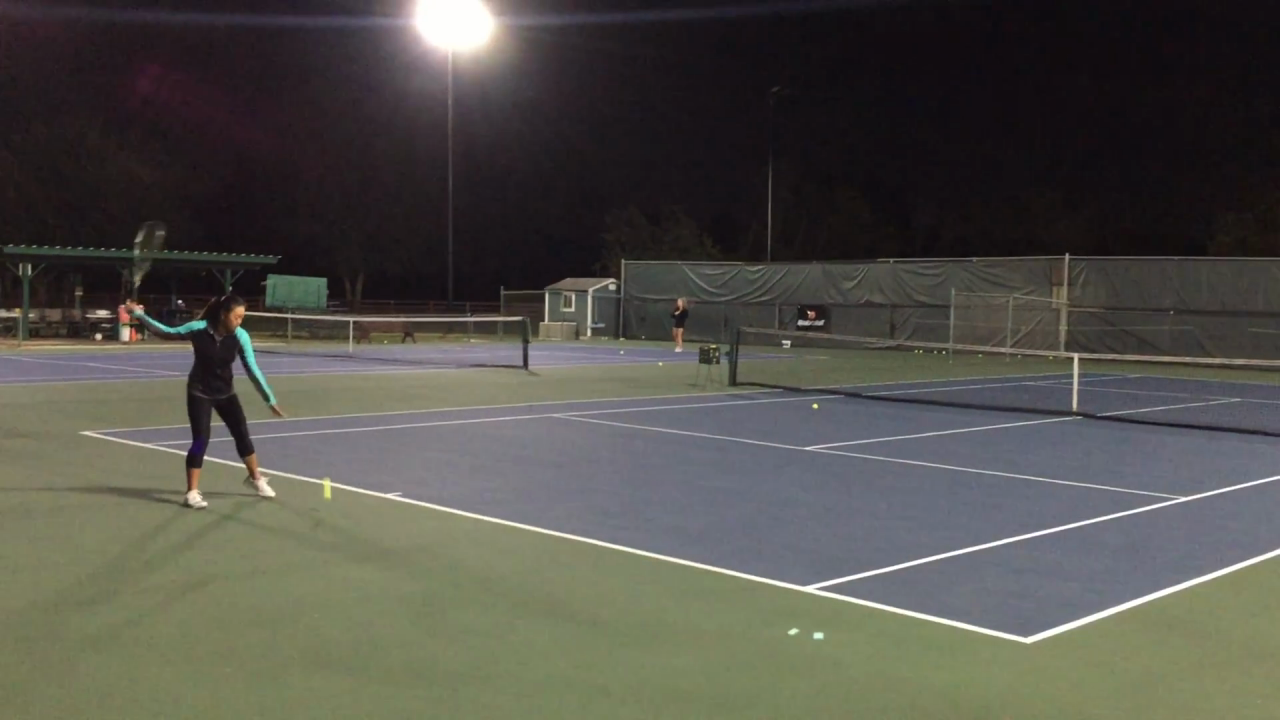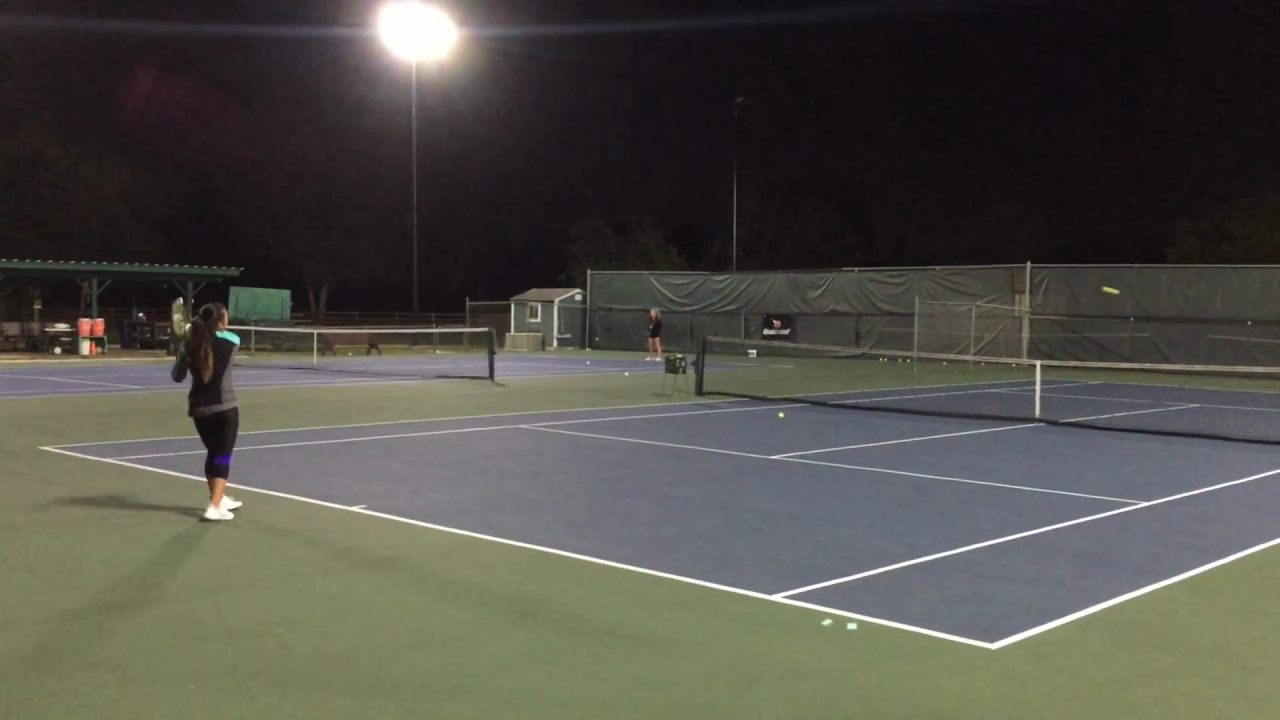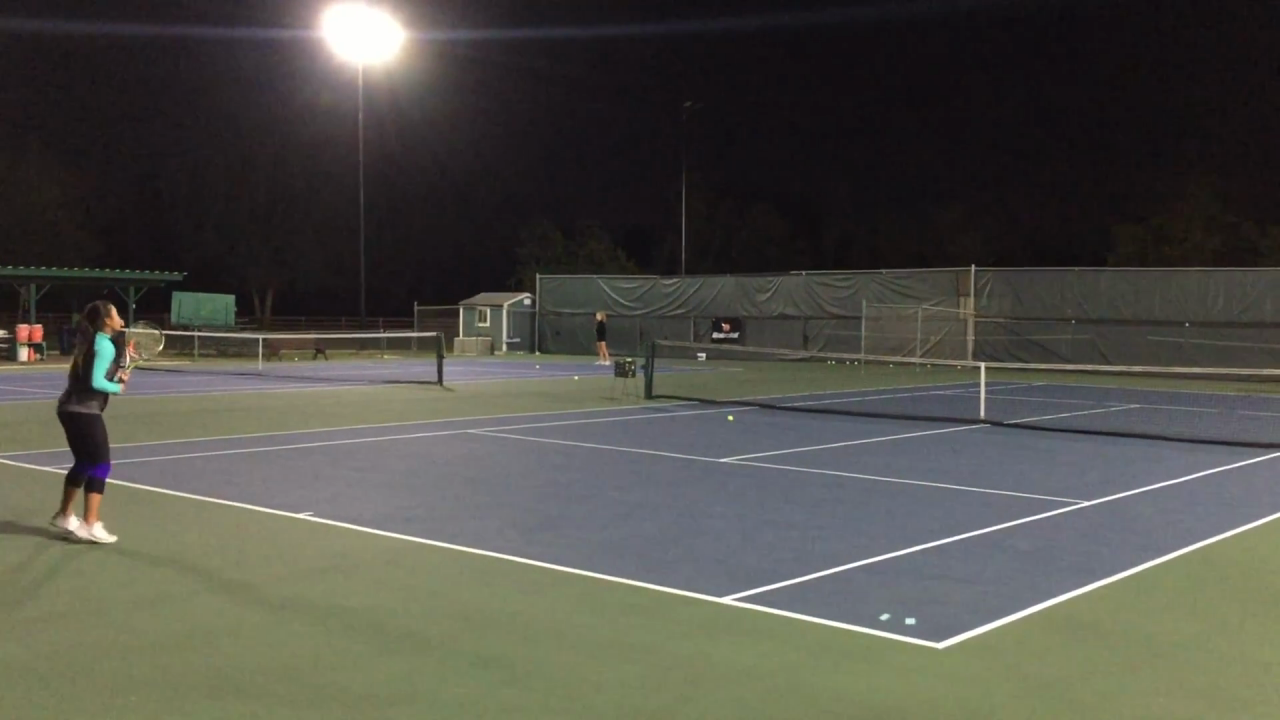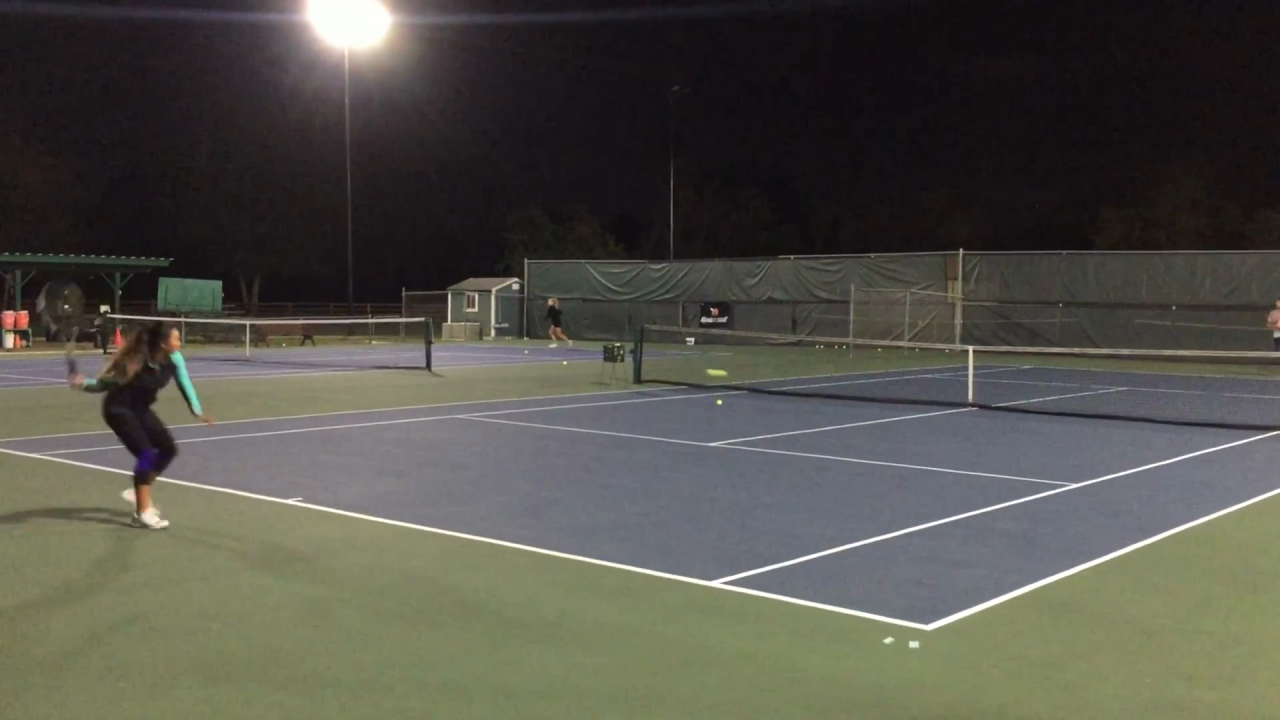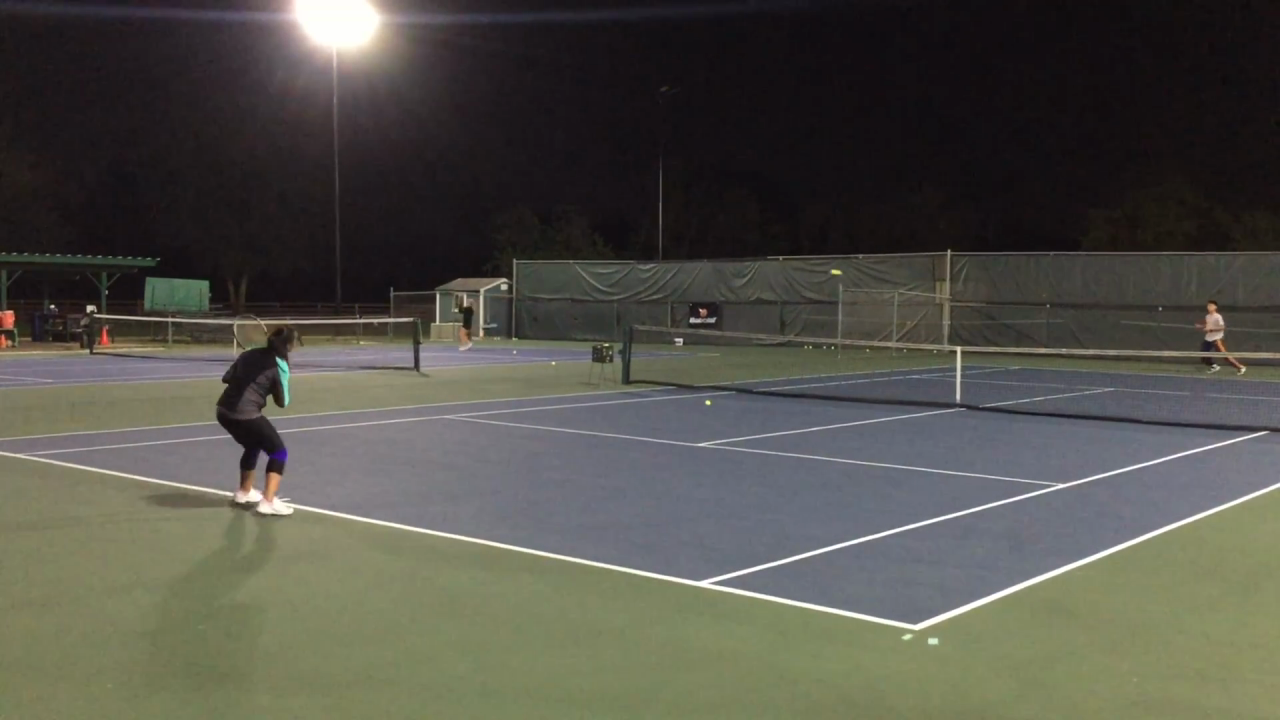
dt=1s
person 1, frame 1
left shoulder: (241, 337)
right shoulder: (199, 329)
left elbow: (252, 370)
right elbow: (168, 333)
left wrist: (270, 400)
right wrist: (139, 315)
left hip: (225, 393)
right hip: (200, 393)
left knee: (242, 434)
right knee: (201, 440)
left ankle: (255, 478)
right ankle: (192, 492)
person 1, frame 2
left shoulder: (189, 346)
right shoulder: (230, 341)
left elbow: (177, 377)
left hip: (199, 408)
right hip: (224, 407)
left knee: (213, 452)
right knee: (223, 455)
left ankle: (220, 499)
right ankle: (215, 507)
person 1, frame 3
left shoulder: (92, 342)
right shoulder: (105, 345)
right elbow: (96, 382)
left wrist: (116, 379)
right wrist: (117, 388)
left hip: (71, 409)
right hip: (84, 411)
left knee: (83, 463)
right knee: (100, 464)
left ankle: (64, 515)
right ankle: (90, 526)
person 1, frame 4
left shoulder: (174, 359)
right shoulder: (136, 361)
left elbow: (185, 384)
right elbow: (105, 383)
left wrist: (195, 408)
right wrist: (84, 384)
left hip: (140, 410)
right hip: (119, 411)
left knee: (168, 449)
right knee: (148, 455)
left ankle: (137, 493)
right ankle: (143, 512)
person 1, frame 5
left shoulder: (248, 355)
right shoulder: (280, 366)
left elbow: (227, 378)
right elbow: (282, 402)
left hip: (224, 412)
right hip: (247, 416)
left knee: (253, 447)
right knee: (278, 452)
left ankle: (244, 492)
right ankle: (269, 502)
